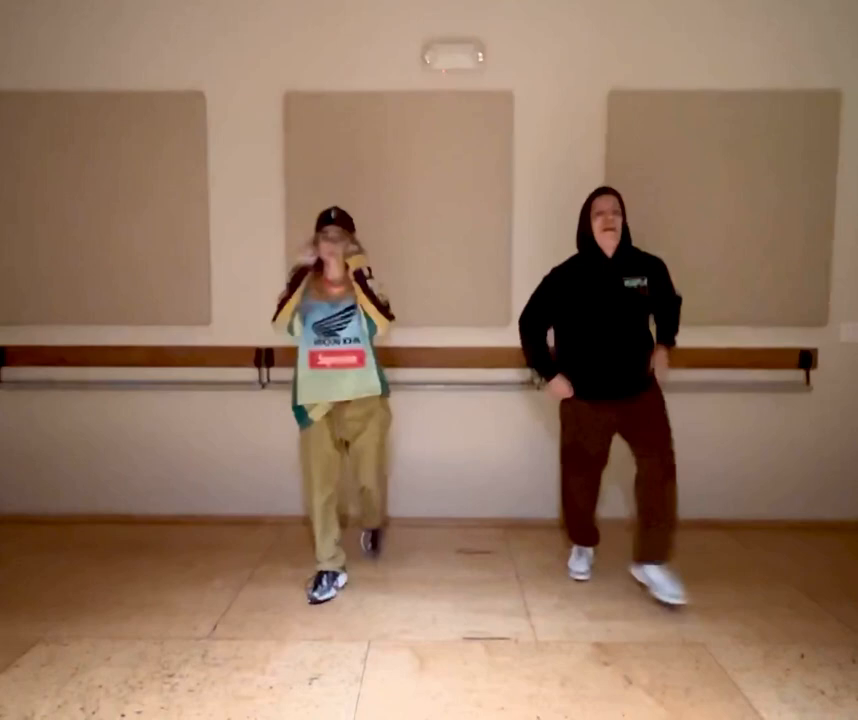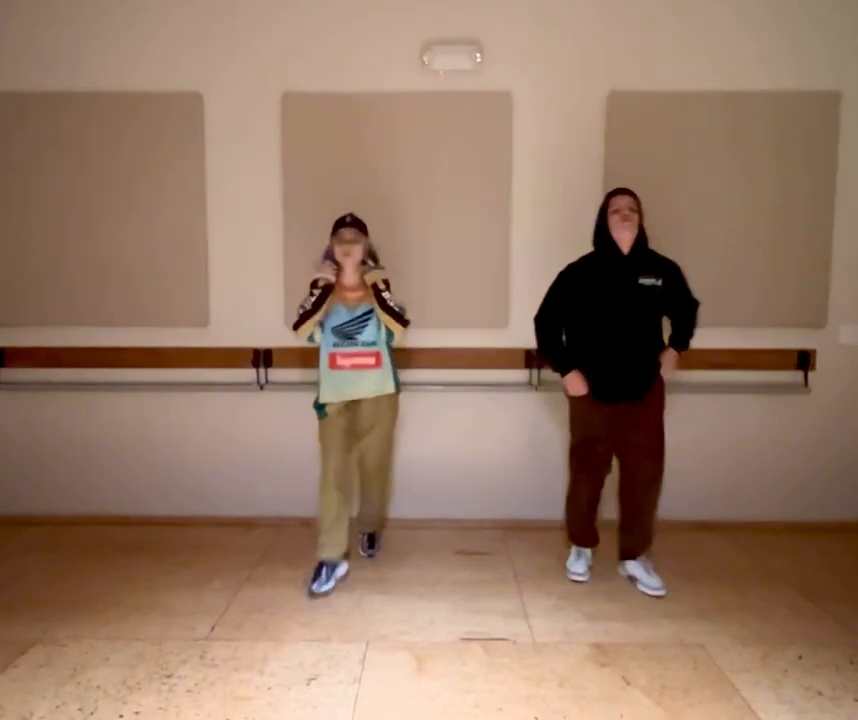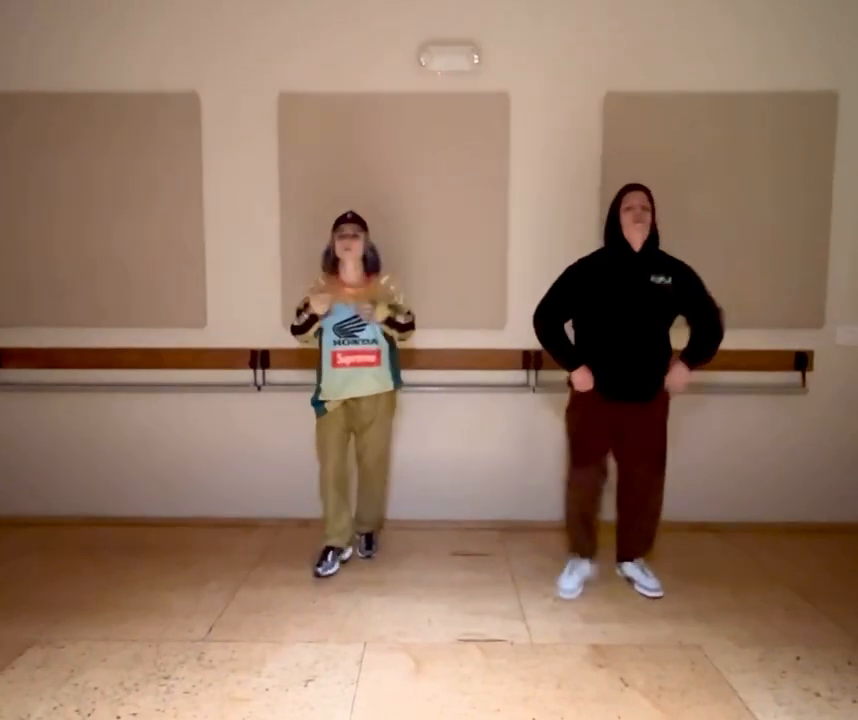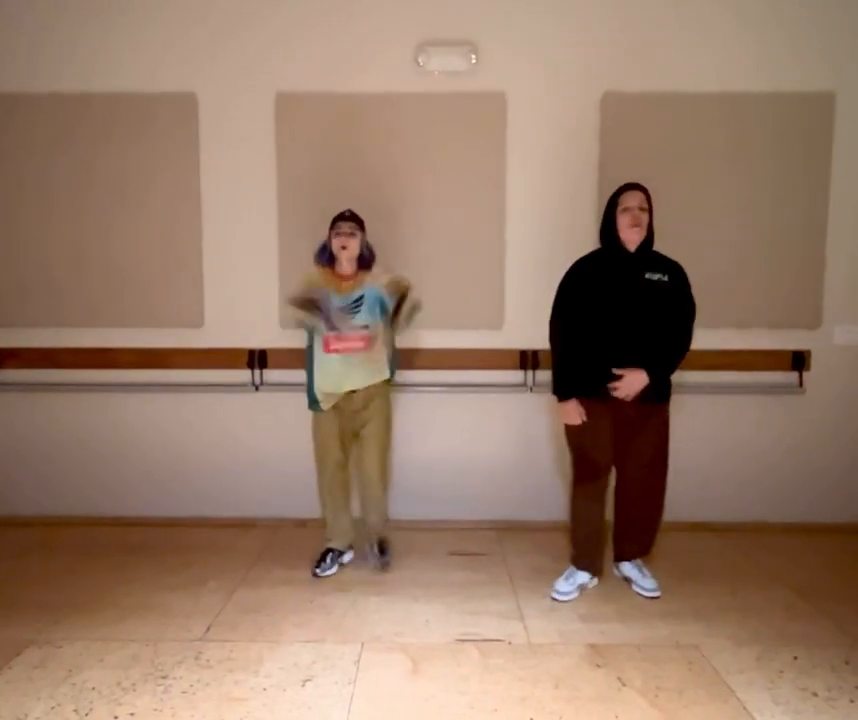
dt=0.3s
person 1, frame 1
left shoulder: (649, 268)
right shoulder: (566, 276)
left elbow: (669, 306)
right elbow: (530, 324)
left wrist: (664, 344)
right wrist: (550, 374)
left hip: (639, 389)
right hip: (583, 394)
left knee: (658, 467)
right knee: (581, 473)
left ankle: (652, 562)
right ankle: (583, 544)
person 1, frame 2
left shoulder: (663, 270)
right shoulder: (581, 273)
left elbow: (686, 309)
right elbow: (547, 323)
left wrist: (676, 347)
right wrist: (566, 370)
left hip: (645, 391)
right hip: (592, 392)
left knee: (644, 474)
right knee: (587, 472)
left ankle: (634, 556)
right ankle: (582, 546)
person 1, frame 3
left shoulder: (673, 271)
right shoulder: (589, 269)
left elbow: (708, 319)
right elbow: (546, 318)
left wrist: (689, 361)
right wrist: (574, 364)
left hip: (648, 394)
right hip: (594, 391)
left knee: (645, 477)
right knee: (586, 472)
left ankle: (632, 558)
right ankle: (580, 558)
person 1, frame 4
left shoulder: (669, 273)
right shoulder: (586, 270)
left elbow: (680, 334)
right elbow: (563, 335)
left wrist: (649, 373)
right wrist: (565, 394)
left hip: (648, 395)
right hip: (591, 396)
left knee: (645, 481)
right knee: (589, 478)
left ankle: (631, 558)
right ankle: (584, 567)
person 2, frame 1
left shoulder: (364, 285)
right shoulder: (306, 288)
left elbow: (382, 322)
right elbow: (281, 320)
left wrist: (361, 275)
right wrist: (300, 273)
left hip: (366, 400)
right hip: (317, 402)
left knee: (371, 476)
right knee: (319, 484)
left ankle: (372, 527)
right ankle: (330, 567)
person 2, frame 2
left shoulder: (379, 289)
right shoulder: (323, 292)
left elbow: (399, 328)
right elbow: (302, 329)
left wrist: (380, 287)
right wrist: (321, 286)
left hip: (378, 395)
right hip: (335, 397)
left knee: (374, 469)
right knee: (333, 473)
left ankle: (370, 528)
right ankle: (331, 557)
person 2, frame 3
left shoulder: (382, 287)
right shoulder: (321, 288)
left elbow: (406, 330)
right elbow: (301, 335)
left wrist: (386, 317)
right wrist: (313, 312)
left hip: (376, 392)
right hip: (332, 394)
left knee: (373, 466)
right knee: (331, 468)
left ankle: (366, 529)
right ankle: (337, 542)
person 2, frame 4
left shoulder: (376, 280)
right shoulder: (318, 279)
left elbow: (404, 300)
right elbow: (302, 301)
left wrist: (387, 325)
right wrist: (332, 317)
left hip: (371, 389)
right hip: (328, 391)
left knee: (374, 464)
right knee: (330, 467)
left ankle: (378, 537)
right ankle: (338, 544)
